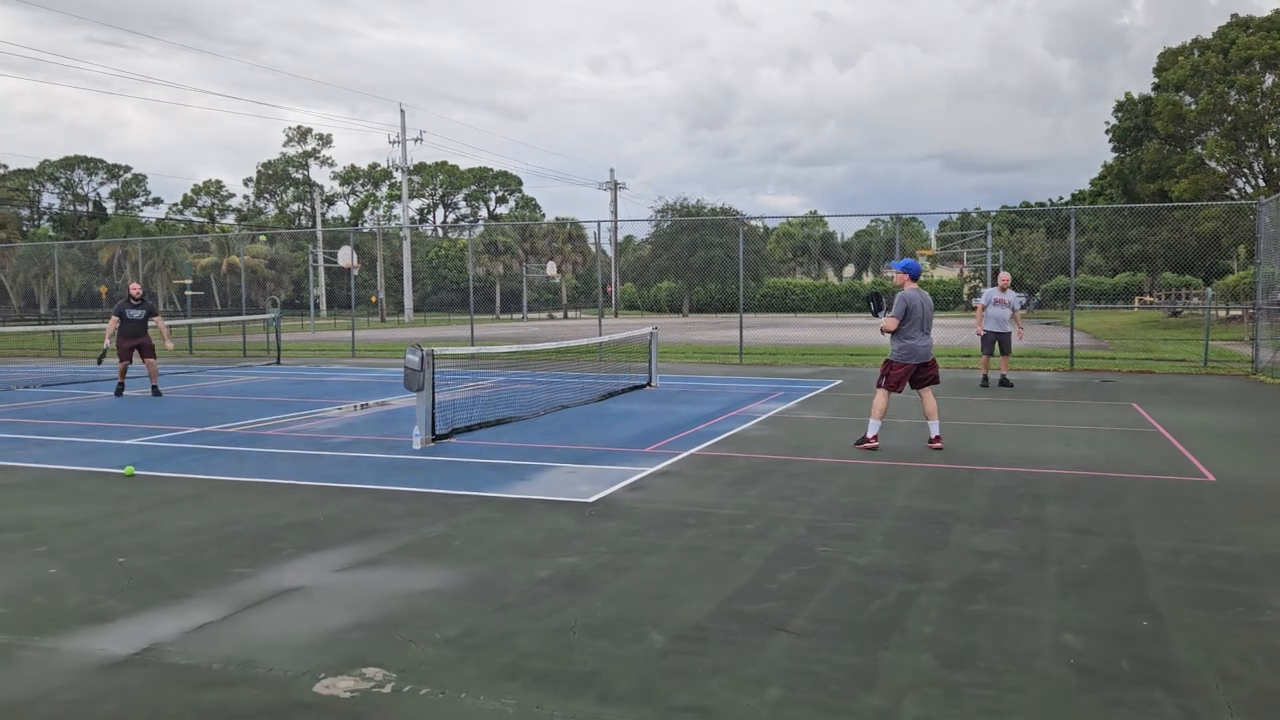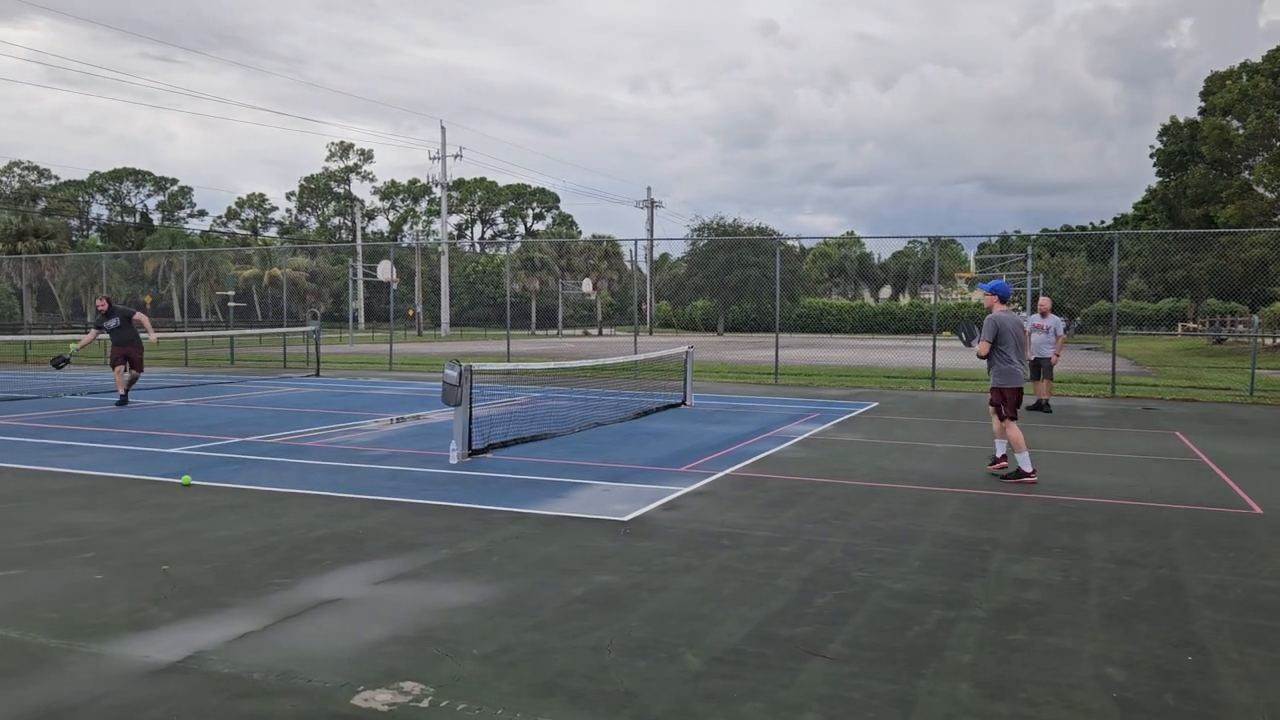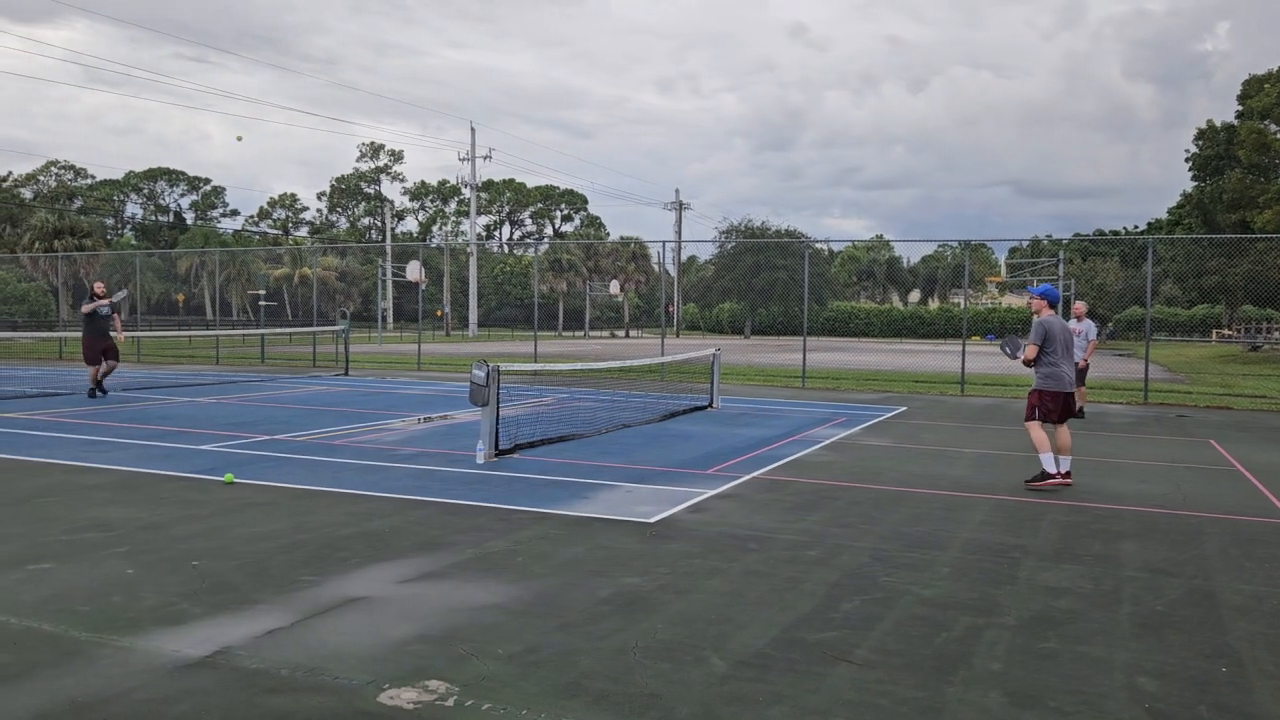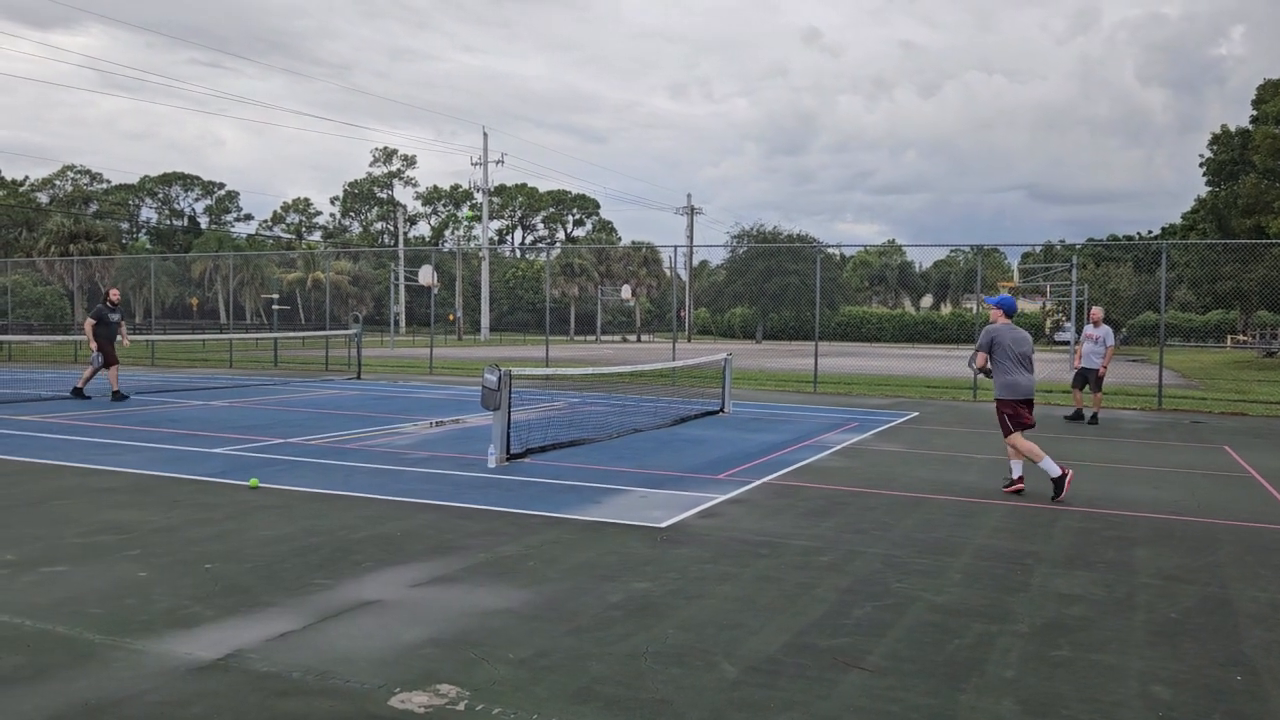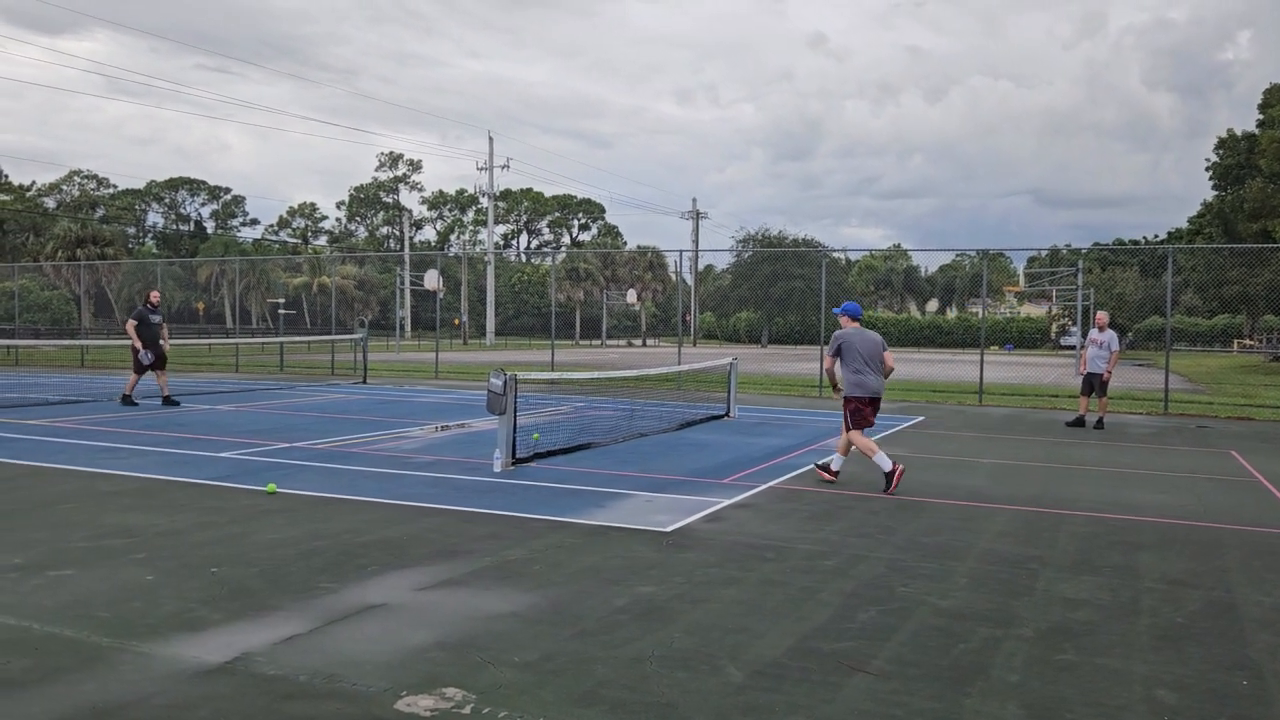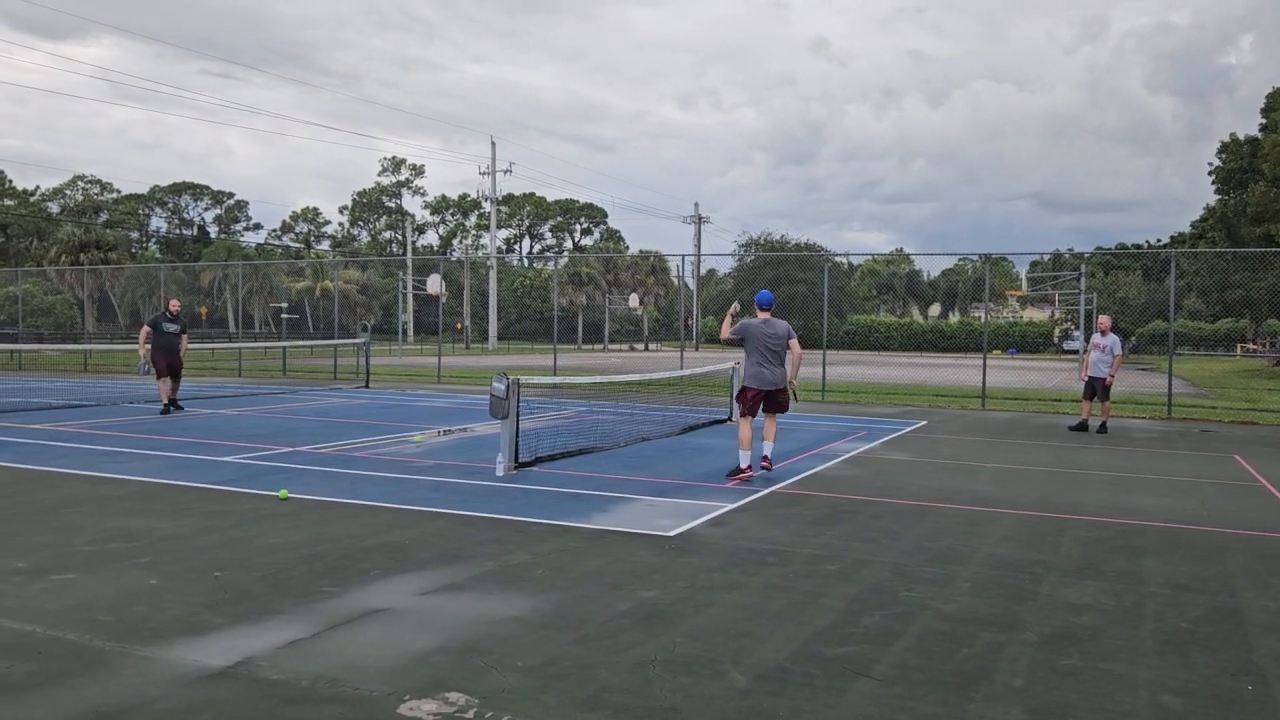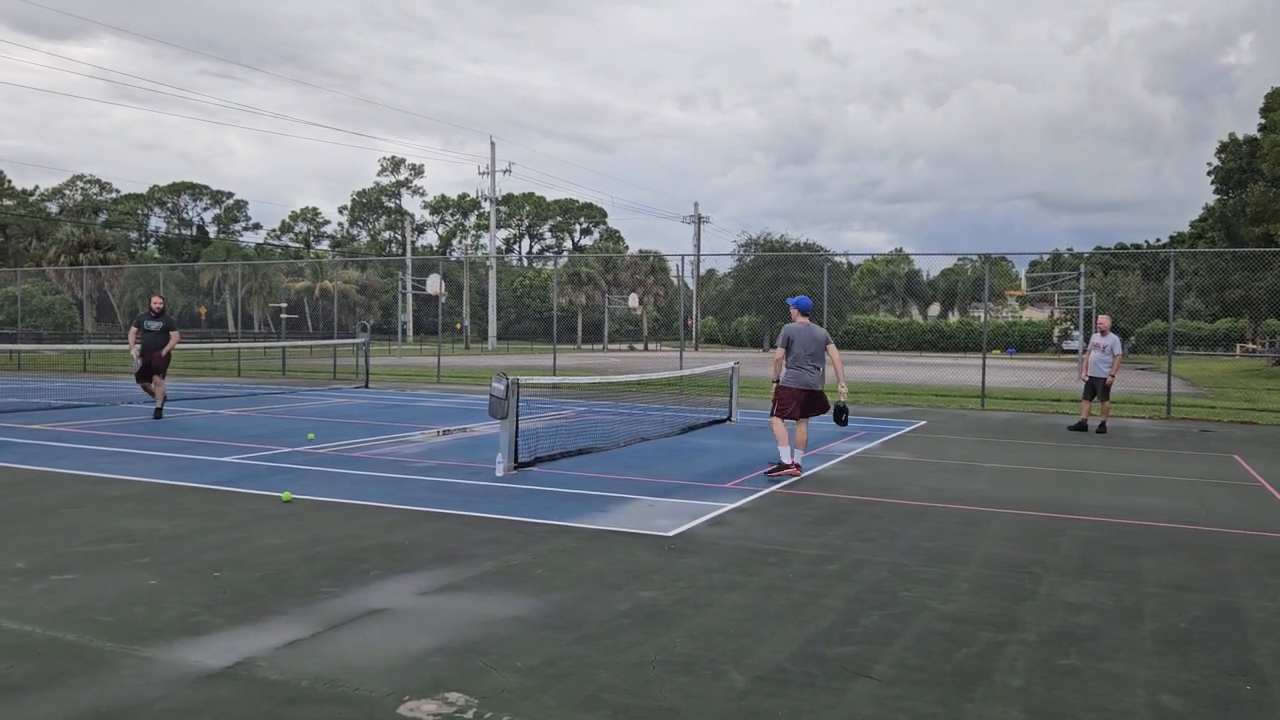
dt=0.7s
person 1, frame 1
left shoulder: (904, 296)
right shoulder: (926, 297)
left elbow: (891, 326)
left wrist: (883, 325)
left hip: (903, 355)
right hip: (924, 353)
left knee: (882, 392)
right knee: (926, 392)
left ankle: (871, 436)
right ankle: (935, 436)
person 1, frame 2
left shoulder: (993, 319)
right shoulder: (1017, 319)
left elbow: (983, 351)
left wrist: (978, 349)
left hip: (1003, 378)
right hip: (1016, 375)
left knee: (1008, 423)
right knee: (994, 411)
left ankle: (1027, 470)
right ankle: (1000, 455)
person 1, frame 3
left shoulder: (1041, 323)
right shoulder: (1063, 324)
left elbow: (1030, 355)
left wrist: (1024, 360)
right wrist: (1036, 361)
left hip: (1048, 383)
right hip: (1066, 382)
left knee: (1033, 424)
right knee: (1061, 425)
left ankle: (1050, 471)
right ankle: (1064, 471)
person 1, frame 4
left shoulder: (990, 331)
right shoulder: (1025, 335)
left elbow: (979, 363)
left wrist: (990, 370)
left hip: (1008, 392)
right hip: (1027, 390)
left knee: (1014, 439)
right knee: (1012, 435)
left ankle: (1058, 474)
right ankle: (1017, 478)
person 1, frame 5
left shoulder: (840, 335)
right shoulder: (876, 337)
left elbow: (828, 366)
right elbow: (890, 365)
left wrist: (834, 385)
left hip: (856, 391)
right hip: (875, 391)
left knee: (855, 434)
right knee: (849, 429)
left ankle: (890, 469)
right ankle: (833, 468)
person 1, frame 6
left shoulder: (747, 325)
right shoulder: (784, 326)
left elbow: (724, 335)
right elbow: (797, 352)
left wrist: (730, 313)
right wrist: (792, 377)
left hip: (754, 382)
right hip: (778, 382)
left knee: (745, 420)
right knee: (770, 418)
left ankle: (744, 466)
right ankle: (766, 457)
person 1, frame 7
left shoulder: (789, 329)
right shoulder: (822, 332)
left elbow: (778, 358)
right elbow: (836, 358)
left wrist: (775, 381)
right wrist: (841, 383)
left hip: (792, 383)
right hip: (814, 385)
left knee: (776, 419)
right knee: (802, 422)
left ankle: (785, 461)
right ankle: (796, 464)
